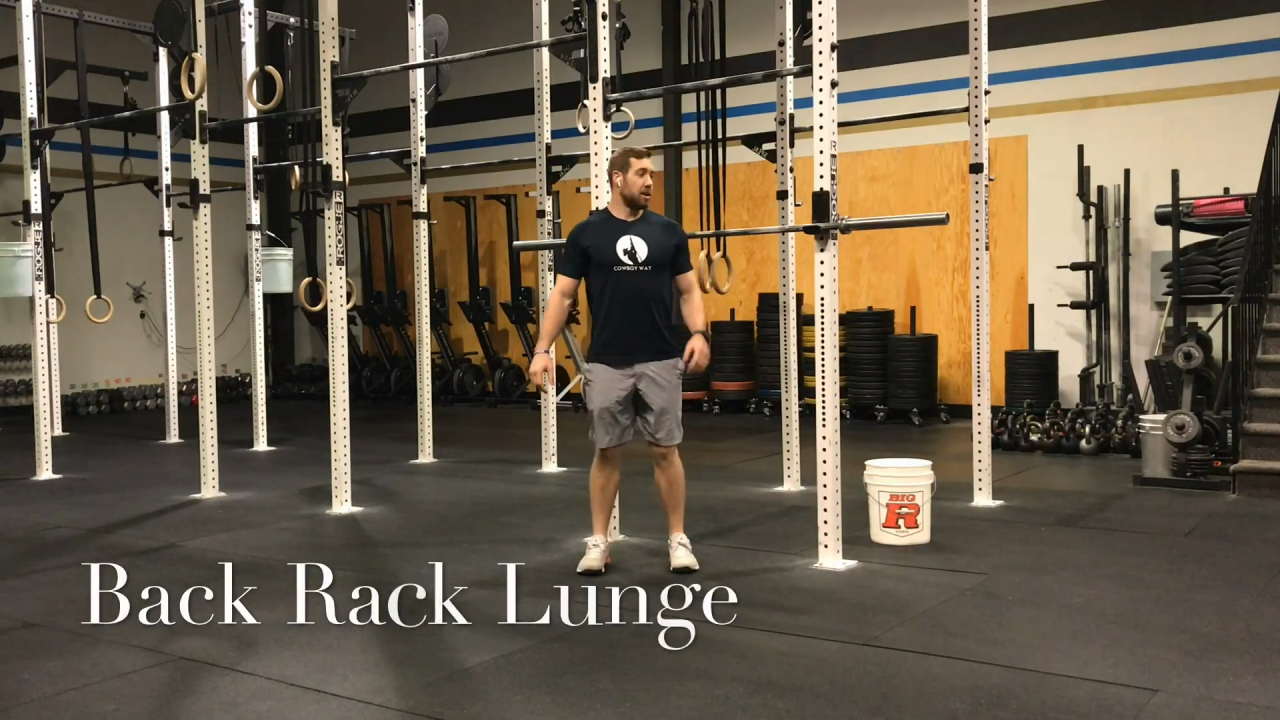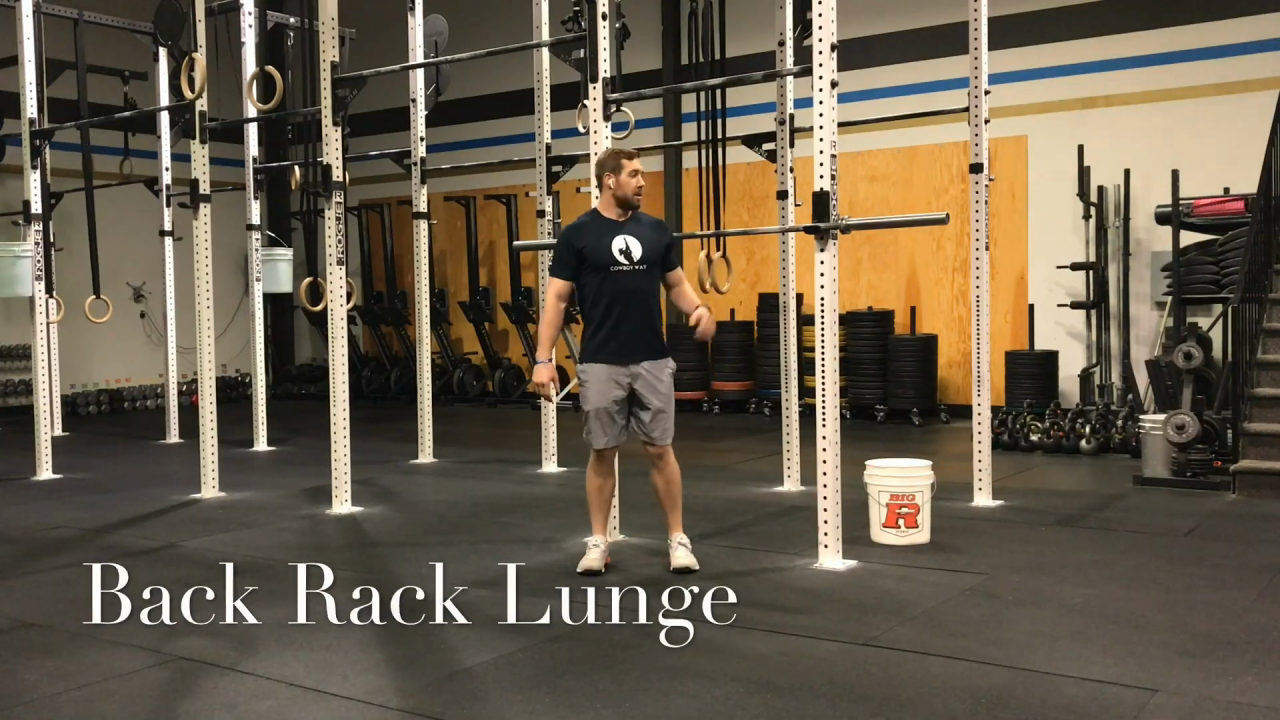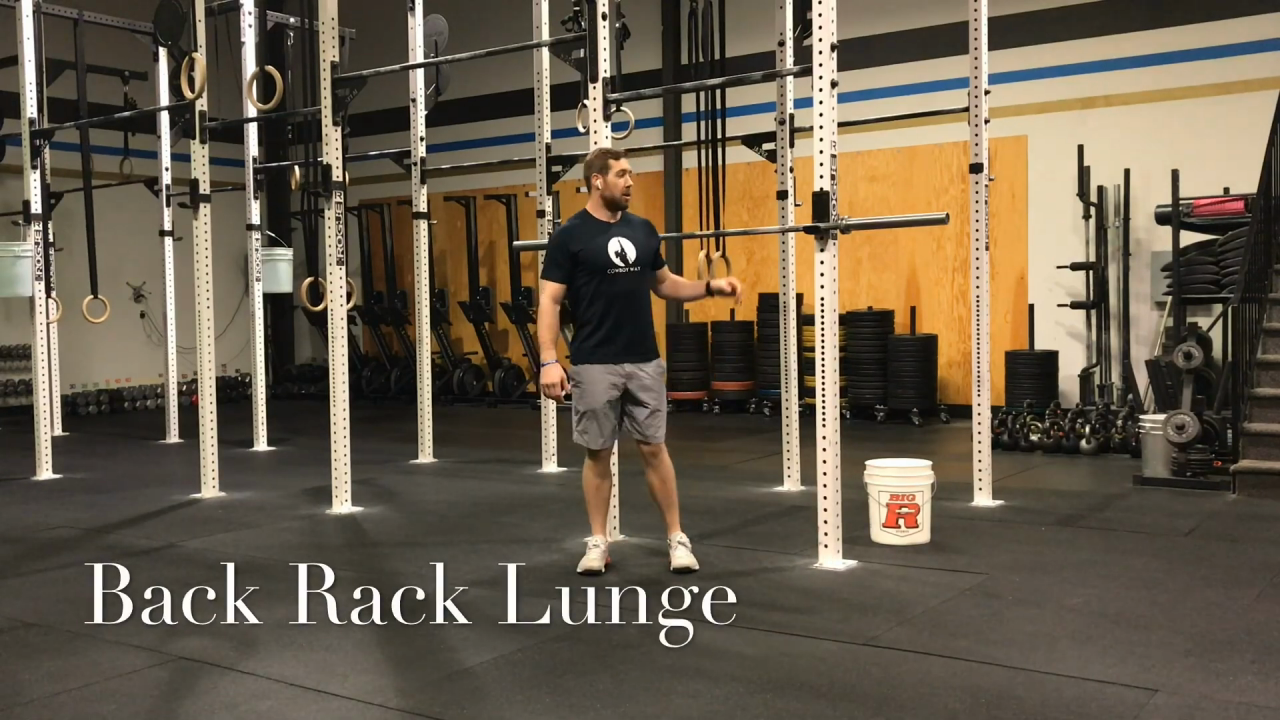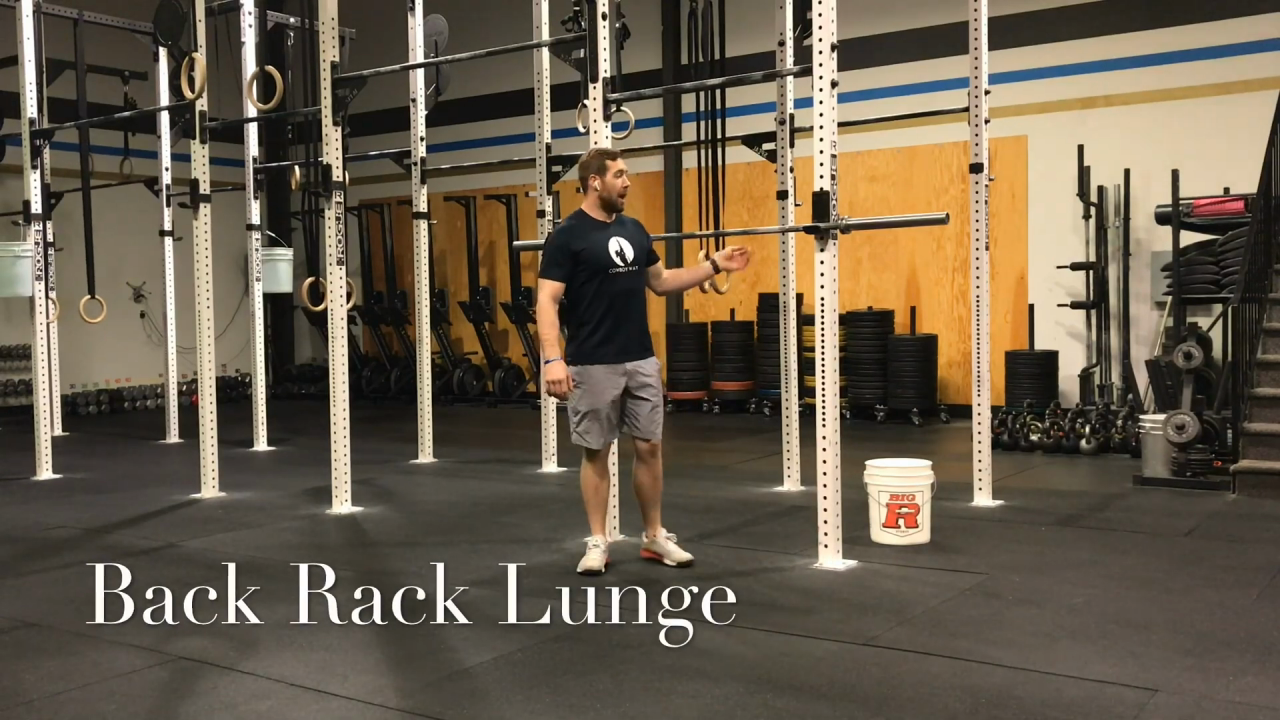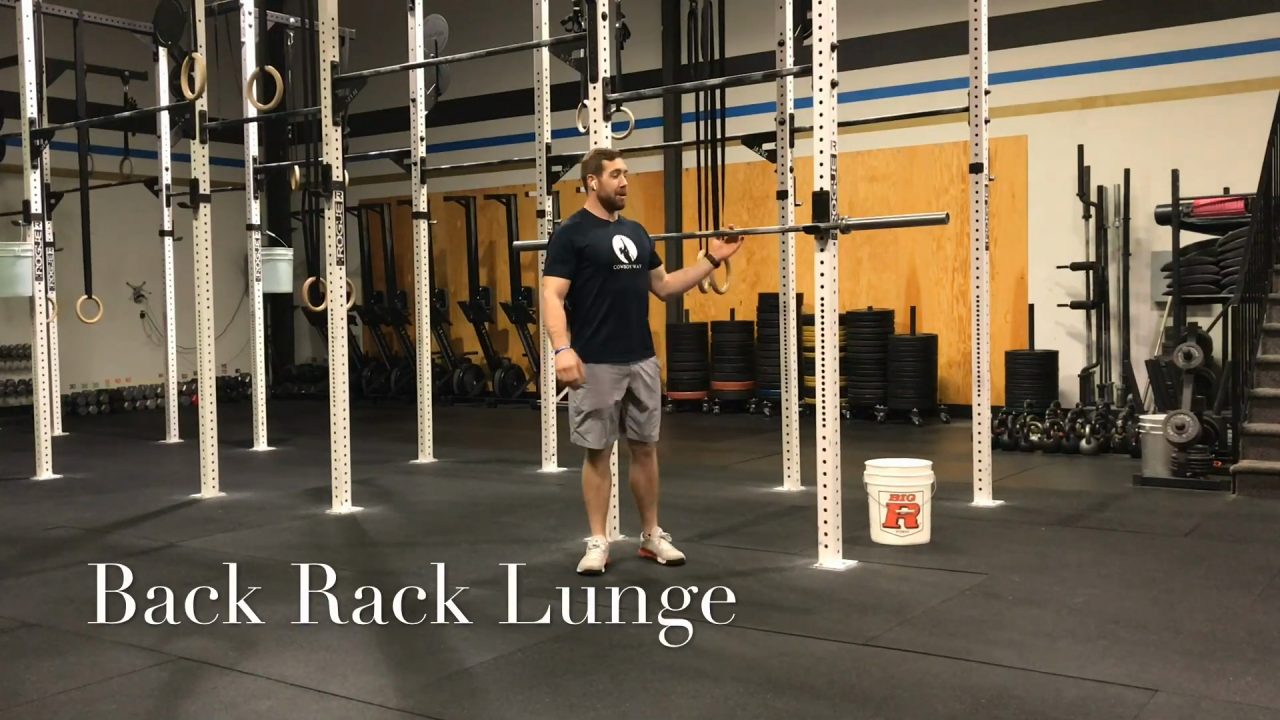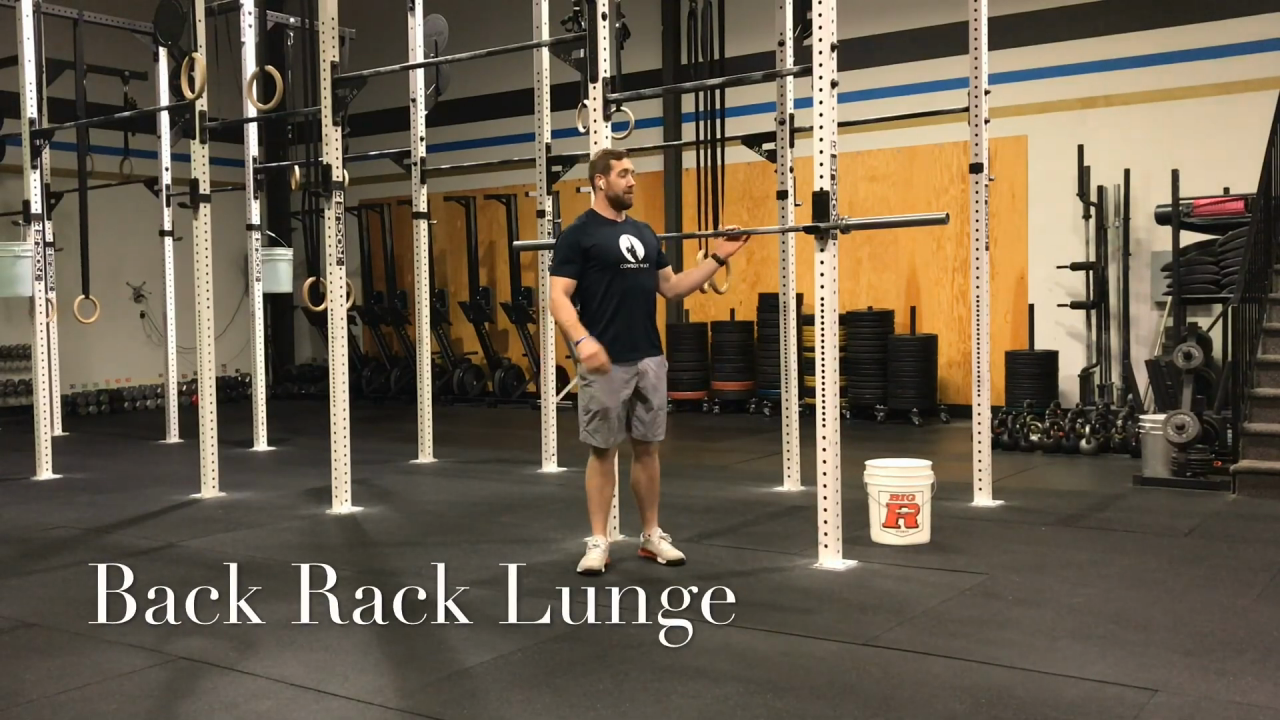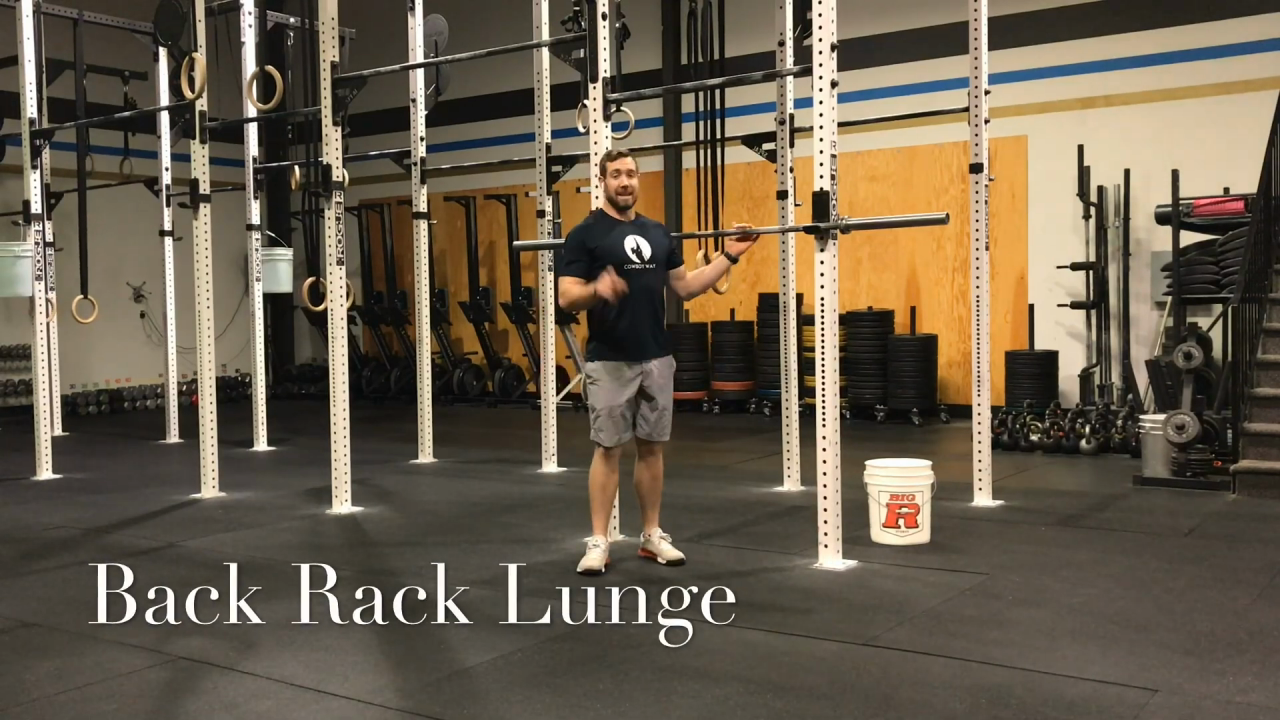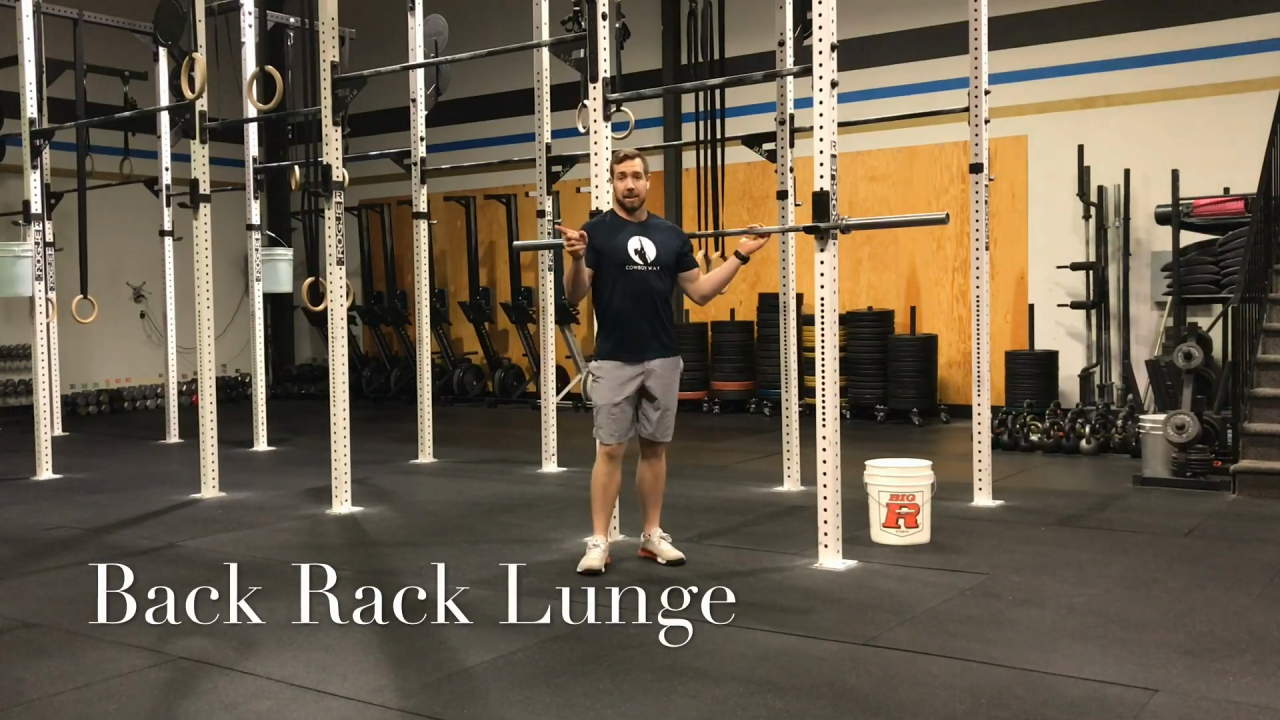
dt=0.2s
person 1, frame 1
left shoulder: (669, 231)
right shoulder: (587, 233)
left elbow: (688, 290)
right elbow: (563, 295)
left wrist: (698, 331)
right wrist: (542, 349)
left hip: (661, 362)
right hip: (606, 364)
left knee: (665, 449)
right knee: (607, 451)
left ankle: (678, 539)
right ankle: (598, 541)
person 1, frame 2
left shoulder: (657, 230)
right shoulder: (578, 234)
left elbow: (677, 285)
right elbow: (555, 299)
left wrist: (699, 309)
right wrist: (543, 358)
left hip: (653, 361)
right hip: (600, 364)
left knee: (659, 449)
right knee: (602, 451)
left ankle: (678, 539)
right ankle: (598, 541)
person 1, frame 3
left shoulder: (642, 229)
right shoulder: (569, 236)
left elbow: (664, 284)
right elbow: (549, 302)
left wrist: (711, 287)
right wrist: (549, 361)
left hip: (645, 362)
right hip: (594, 365)
left knee: (654, 449)
right knee: (598, 452)
left ankle: (677, 540)
right ankle: (598, 541)
person 1, frame 4
left shoulder: (634, 229)
right shoulder: (567, 236)
left elbow: (661, 282)
right elbow: (547, 300)
left wrist: (714, 265)
right wrist: (553, 359)
left hip: (641, 360)
right hip: (593, 365)
left knee: (649, 447)
right knee: (595, 452)
left ankle: (656, 536)
right ankle: (597, 542)
person 1, frame 5
left shoulder: (635, 231)
right shoulder: (571, 234)
left elbow: (664, 286)
right elbow: (552, 297)
left wrist: (713, 259)
right wrist: (563, 349)
left hip: (642, 360)
right hip: (596, 364)
left knee: (645, 448)
right knee: (597, 451)
left ankle: (652, 534)
right ankle: (597, 542)
person 1, frame 6
left shoulder: (644, 232)
right shoulder: (578, 234)
left elbow: (672, 287)
right elbow: (558, 297)
left wrist: (718, 257)
right wrist: (581, 339)
left hip: (650, 358)
right hip: (606, 362)
left knee: (647, 447)
right knee: (602, 449)
left ankle: (651, 535)
right ankle: (598, 541)
person 1, frame 7
left shoulder: (657, 232)
right shoulder: (588, 234)
left elbow: (686, 287)
right elbow: (565, 298)
left wrist: (729, 255)
right wrist: (595, 290)
left hip: (657, 358)
right hip: (610, 361)
left knee: (651, 446)
right knee: (608, 449)
left ankle: (652, 535)
right ankle: (598, 541)
person 1, frame 8
left shoulder: (671, 234)
right shoulder: (596, 231)
left elbow: (700, 291)
right elbow: (574, 295)
left wrist: (740, 256)
right wrist: (577, 259)
left hip: (663, 359)
right hip: (614, 360)
left knee: (654, 446)
right knee: (610, 449)
left ankle: (652, 535)
right ankle: (599, 541)
